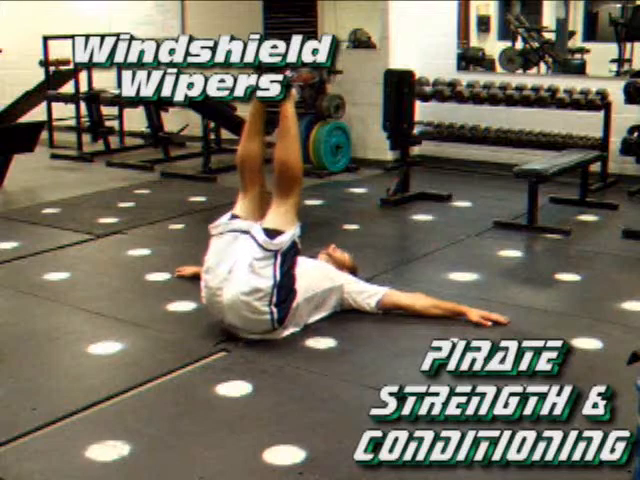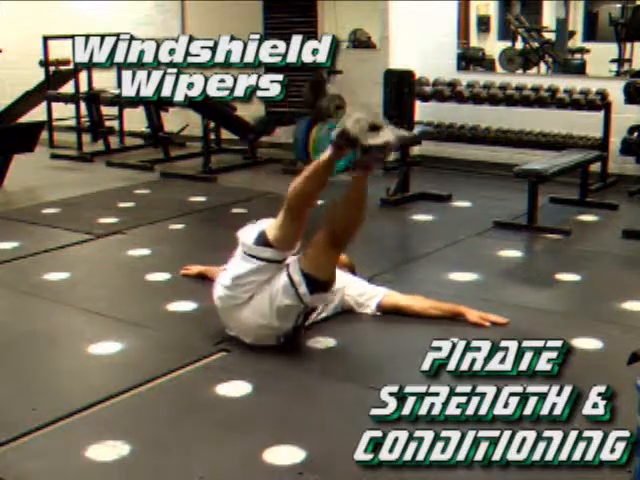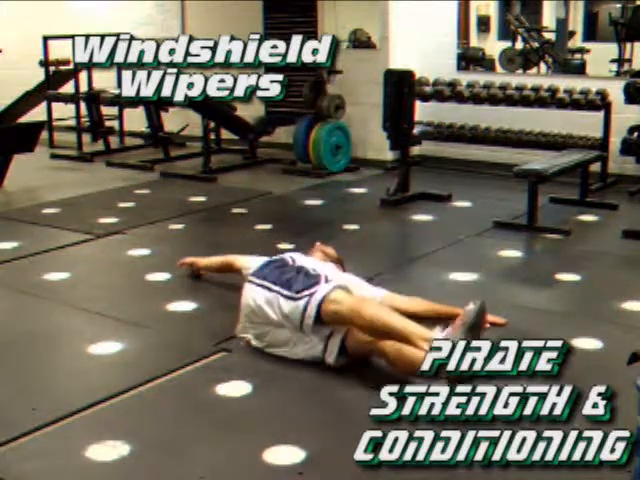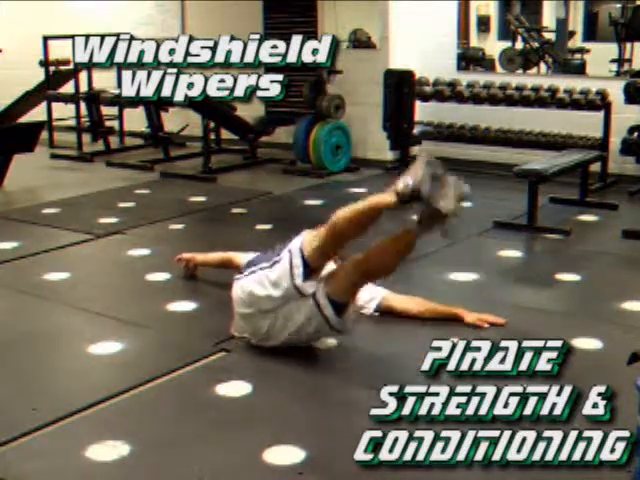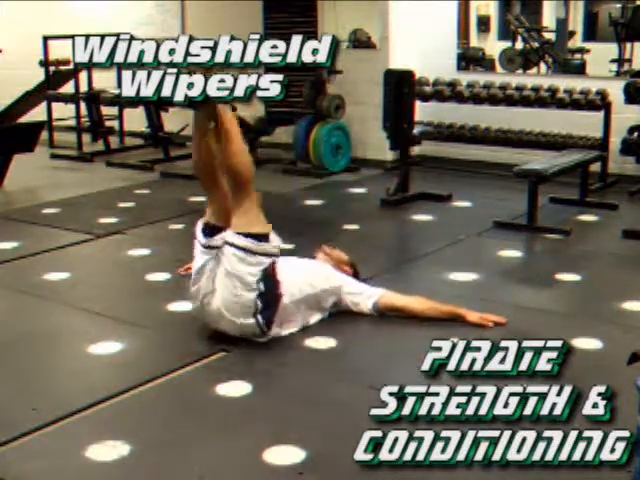
dt=1s
person 1, frame 1
left shoulder: (341, 282)
right shoulder: (296, 267)
left elbow: (407, 300)
left wrist: (465, 311)
right wrist: (204, 268)
left hip: (256, 306)
right hip: (221, 289)
left knee: (286, 189)
right knee: (252, 185)
right ankle: (262, 96)
person 1, frame 2
left shoulder: (345, 284)
right shoulder: (301, 268)
left elbow: (406, 302)
left wrist: (462, 311)
right wrist: (208, 270)
left hip: (266, 322)
right hip: (236, 296)
left knee: (333, 237)
right knee: (294, 216)
left ankle: (364, 164)
right ankle: (337, 149)
person 1, frame 3
left shoulder: (351, 283)
right shoulder: (284, 265)
left elbow: (404, 303)
right elbow: (233, 260)
left wrist: (456, 311)
left knee: (383, 340)
right knee: (349, 306)
right ankle: (437, 340)
person 1, frame 4
left shoulder: (345, 280)
right shoulder: (287, 256)
left elbow: (403, 303)
right elbow: (233, 257)
left wrist: (461, 314)
left hip: (282, 324)
right hip: (256, 295)
right knee: (330, 233)
left ankle: (424, 221)
right ankle: (400, 192)
person 1, frame 5
left shoulder: (338, 282)
right shoulder: (290, 267)
left elbow: (402, 303)
left wrist: (463, 314)
right wrist: (208, 263)
left hip: (244, 311)
right hip: (212, 294)
left knee: (245, 192)
right knee: (218, 188)
right ankle: (206, 108)
